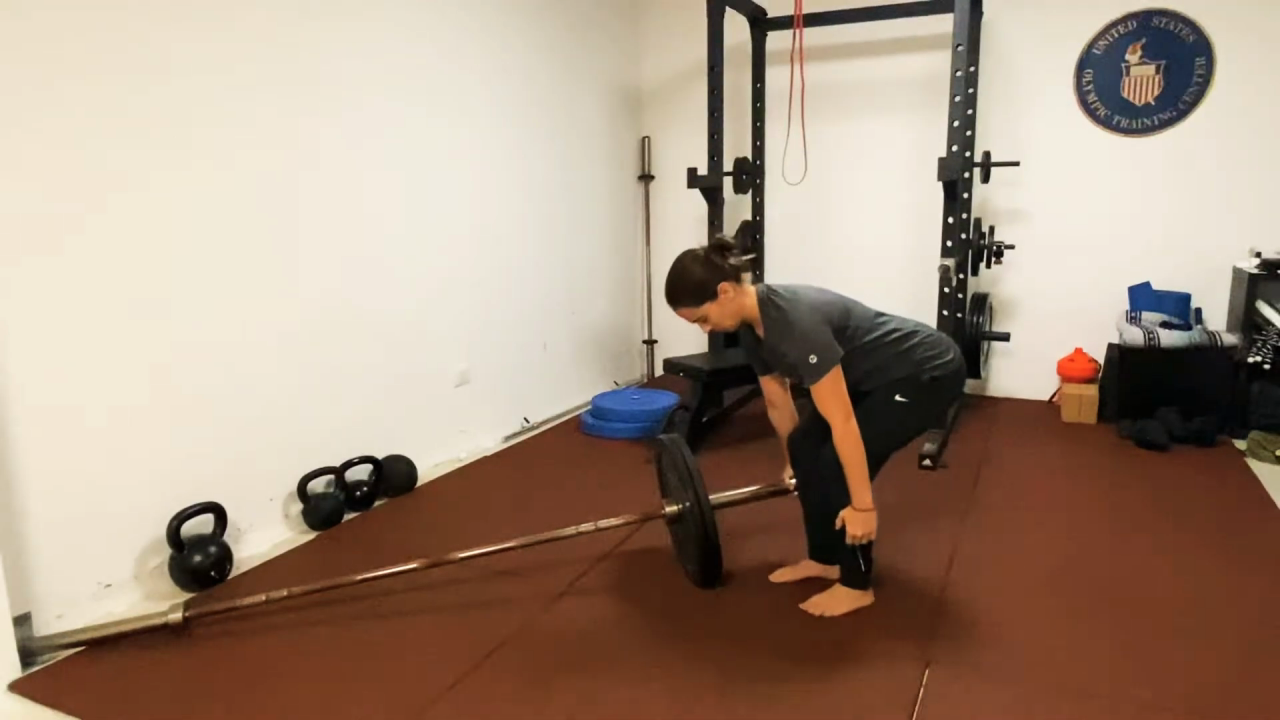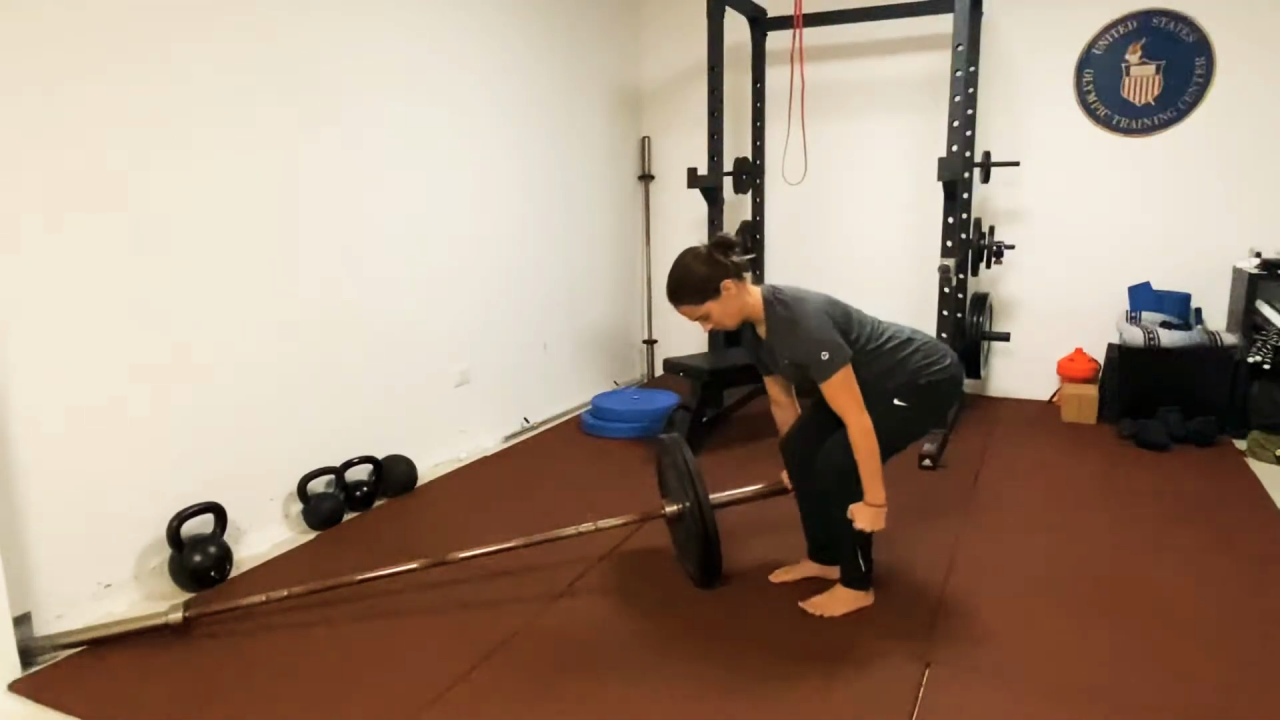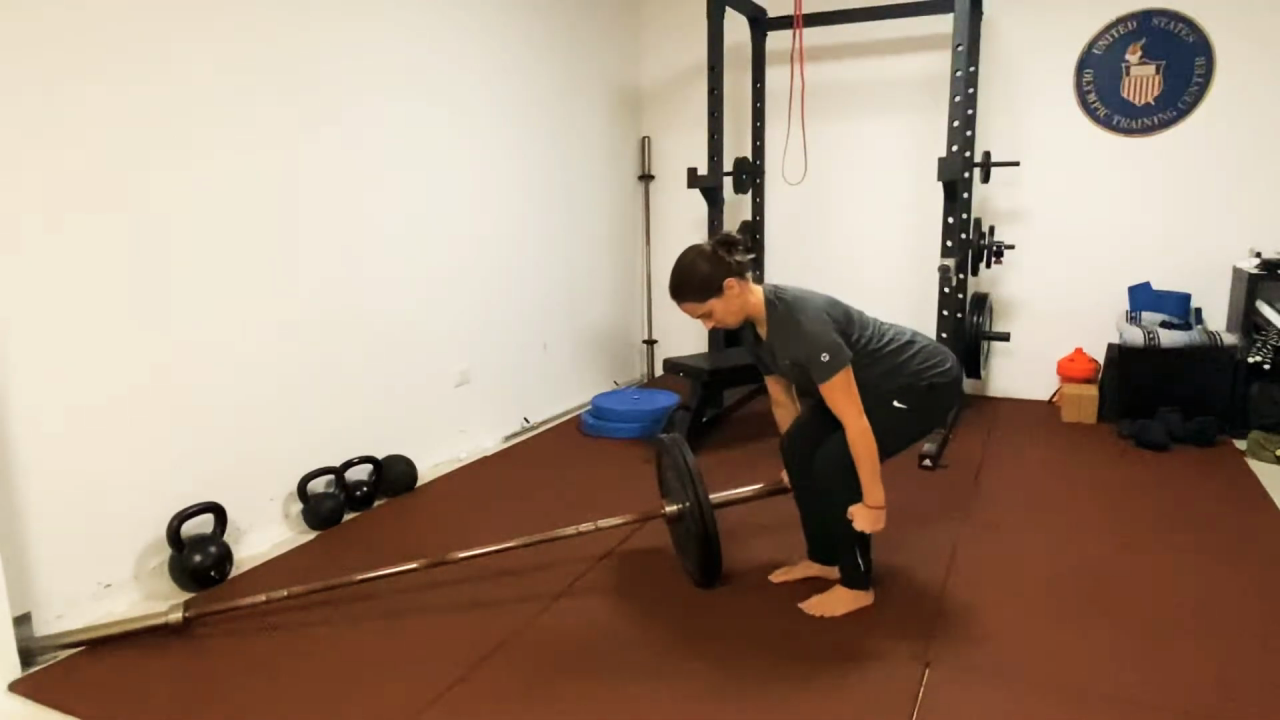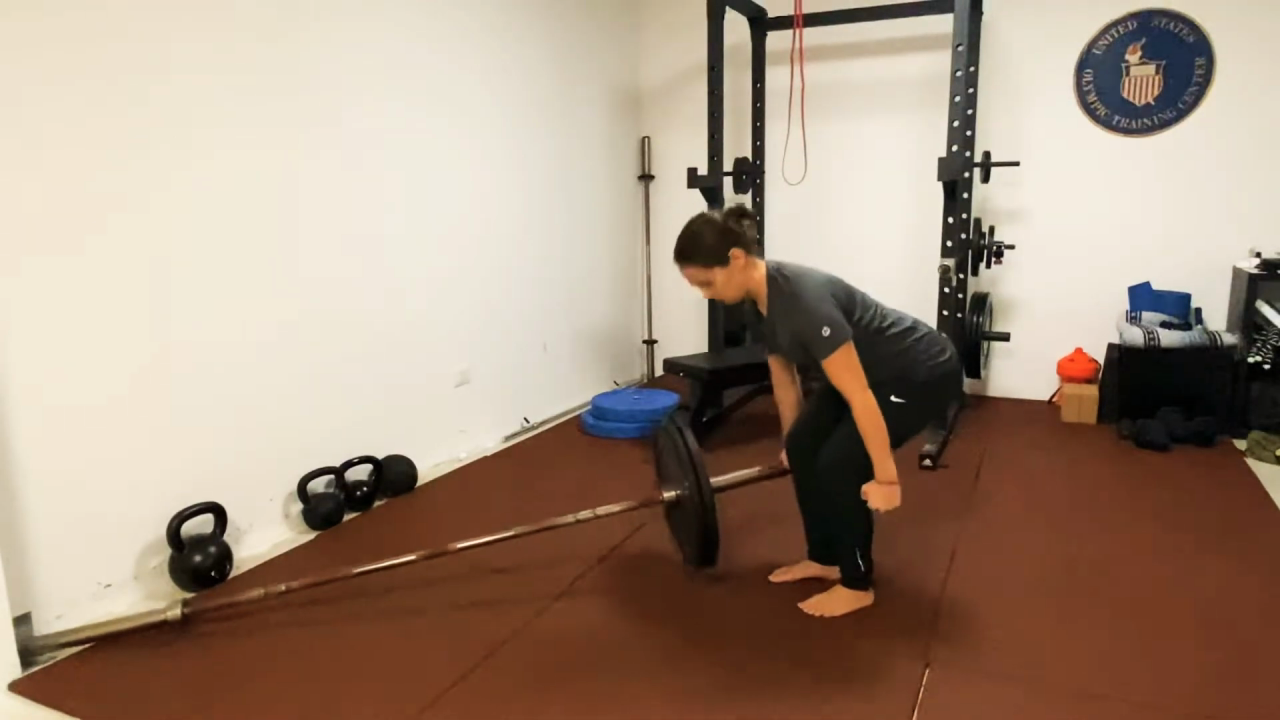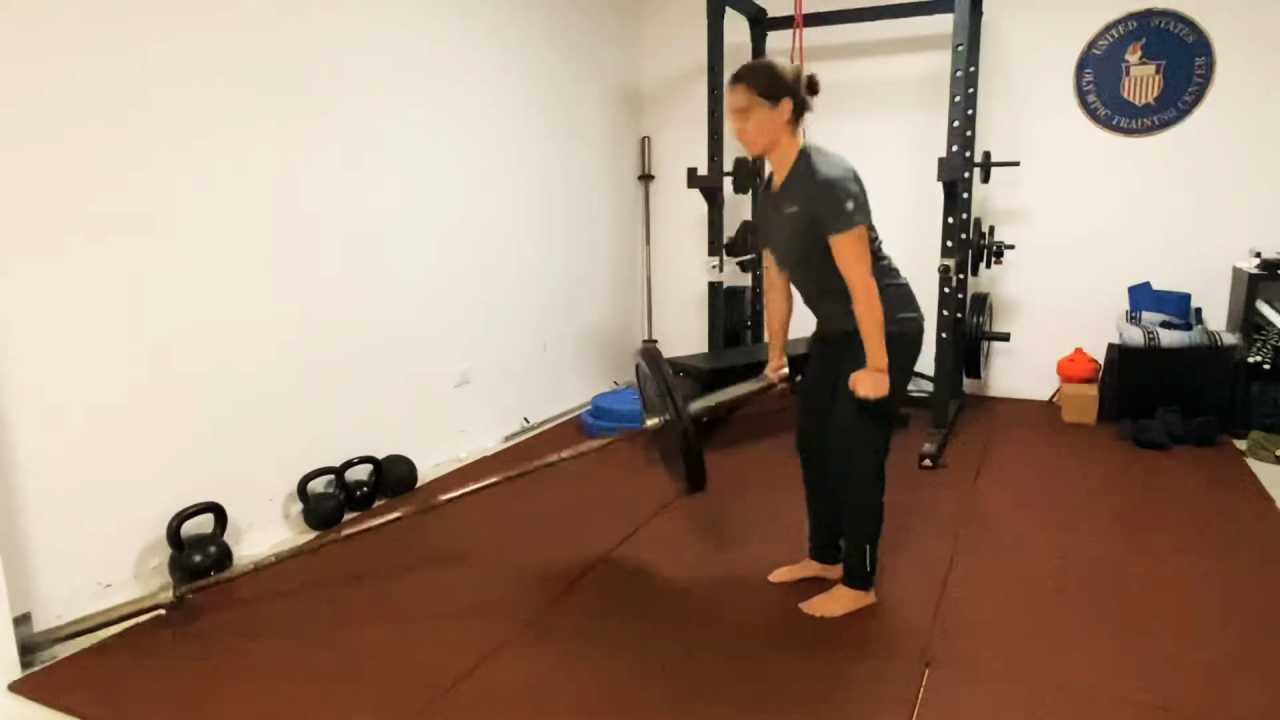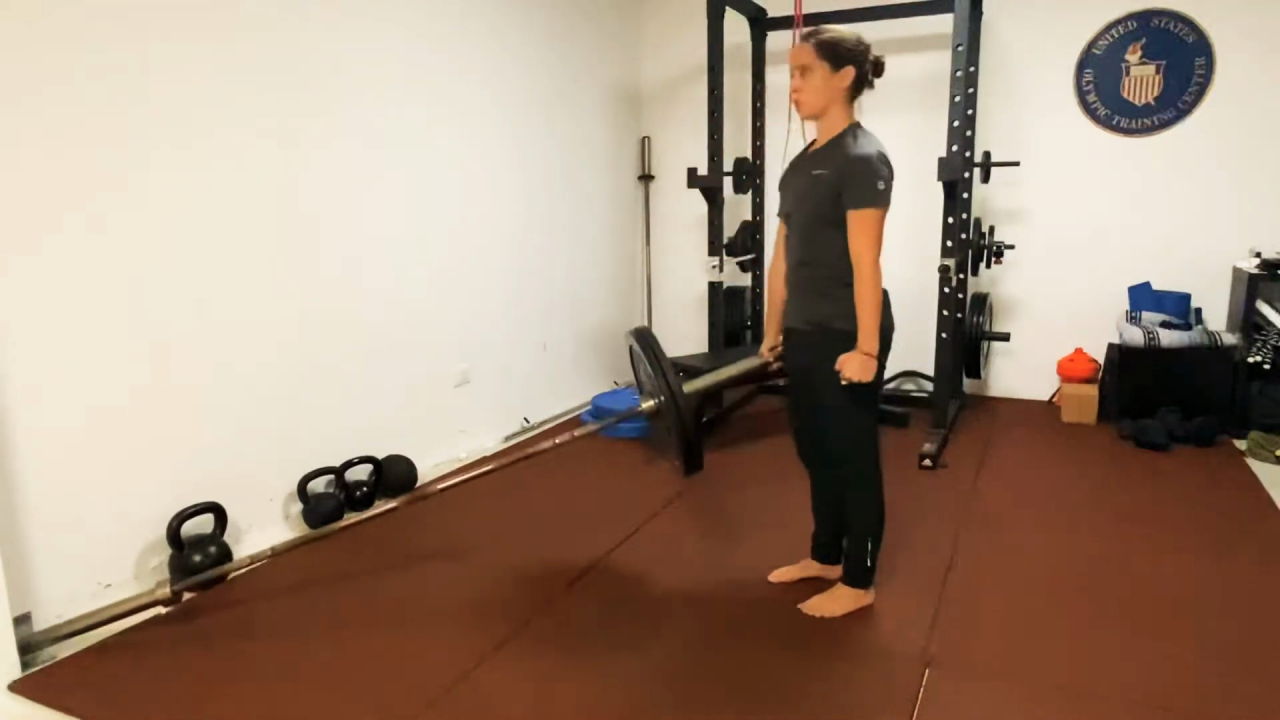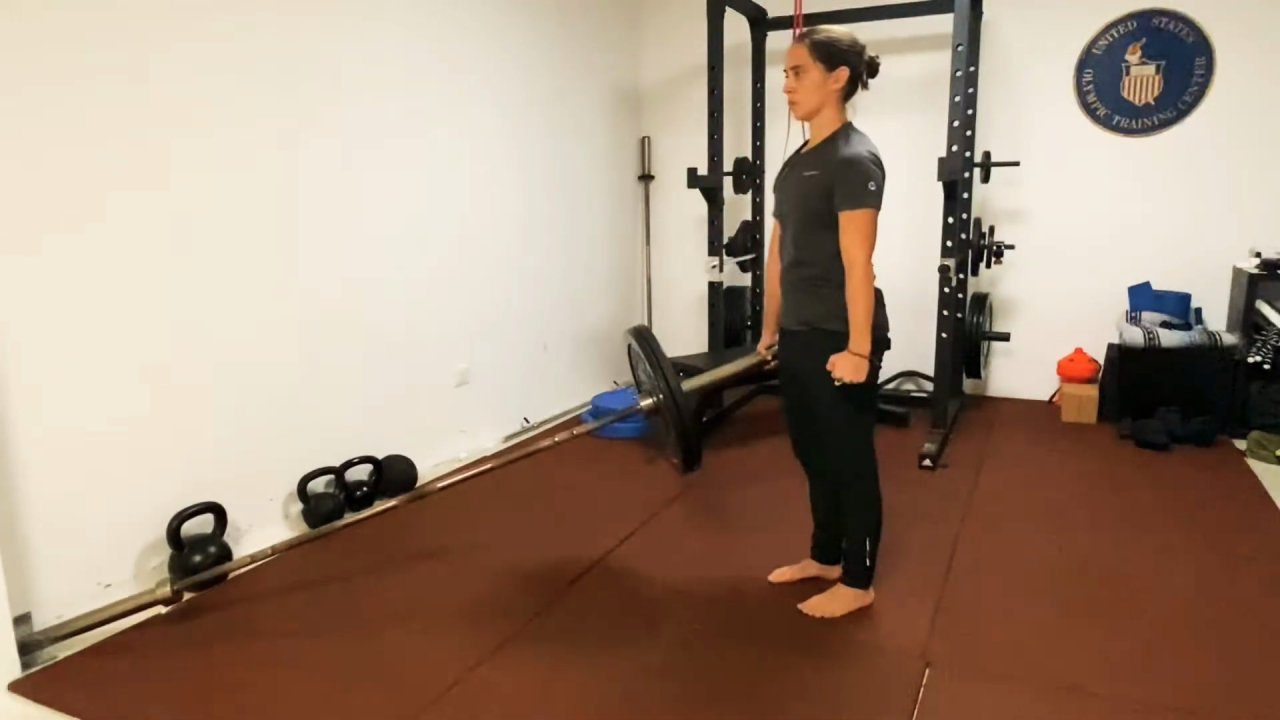
dt=0.4s
person 1, frame 1
left shoulder: (796, 320)
right shoulder: (751, 325)
left elbow: (842, 423)
right elbow: (777, 400)
left wrist: (863, 505)
right wrist: (791, 462)
left hip: (929, 372)
right hip: (876, 374)
left knee: (836, 463)
right knee: (805, 448)
left ankle: (856, 585)
right ankle: (823, 558)
person 1, frame 2
left shoulder: (801, 321)
right shoulder: (754, 327)
left elbow: (856, 419)
right elbow: (781, 399)
left wrist: (874, 501)
right wrist: (793, 460)
left hip: (926, 379)
right hip: (876, 379)
left knee: (837, 465)
right knee: (800, 450)
left ankle: (856, 586)
right ankle: (823, 559)
person 1, frame 3
left shoulder: (803, 322)
right shoulder: (757, 327)
left elbow: (854, 421)
right elbow: (783, 400)
left wrist: (873, 501)
right wrist: (793, 460)
left hip: (927, 382)
right hip: (876, 381)
left knee: (834, 465)
right knee: (798, 450)
left ankle: (857, 585)
right ankle: (823, 558)
person 1, frame 4
left shoulder: (804, 299)
right shoulder: (761, 303)
left elbow: (860, 398)
right elbow: (784, 380)
left wrist: (885, 477)
right wrist: (789, 441)
left hip: (924, 374)
right hip: (878, 371)
left knee: (838, 465)
right knee: (804, 448)
left ankle: (857, 585)
right ankle: (823, 558)
person 1, frame 5
left shoulder: (828, 181)
right shoulder: (767, 195)
left elbow: (862, 282)
right elbow: (775, 283)
left wrist: (876, 367)
right wrist: (776, 355)
left hip: (886, 328)
right hip: (836, 331)
left knee: (853, 455)
right knee: (812, 443)
left ankle: (859, 584)
right ankle: (824, 557)
person 1, frame 6
left shoulder: (862, 158)
right shoulder: (803, 161)
left elbow: (866, 264)
left wrist: (867, 349)
right wrist: (772, 333)
left hip: (846, 339)
right hip: (804, 334)
left knee: (852, 457)
right knee: (816, 453)
left ankle: (858, 583)
right ankle: (825, 557)
person 1, frame 7
left shoulder: (854, 159)
right shoulder: (798, 161)
left elbow: (857, 263)
left wrist: (859, 349)
right wrist: (770, 330)
left hip: (839, 339)
right hip: (798, 335)
left knee: (848, 457)
right knee: (814, 453)
left ankle: (858, 583)
right ankle: (825, 557)
